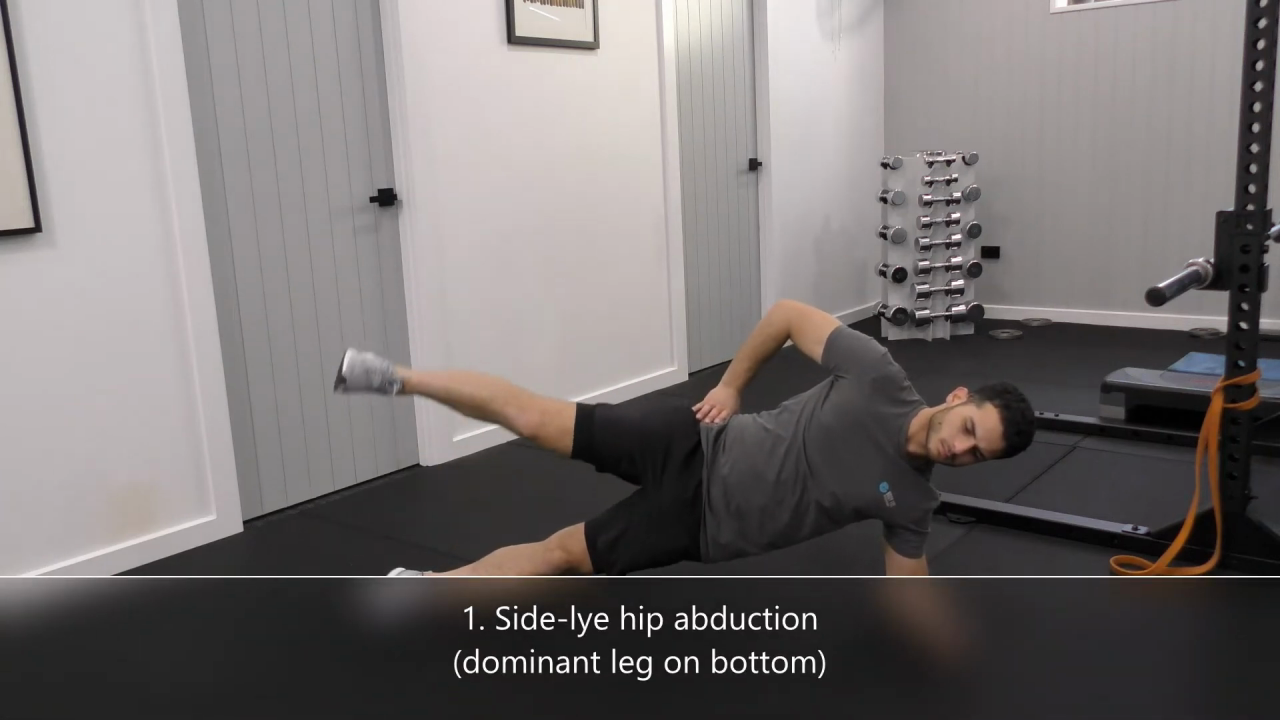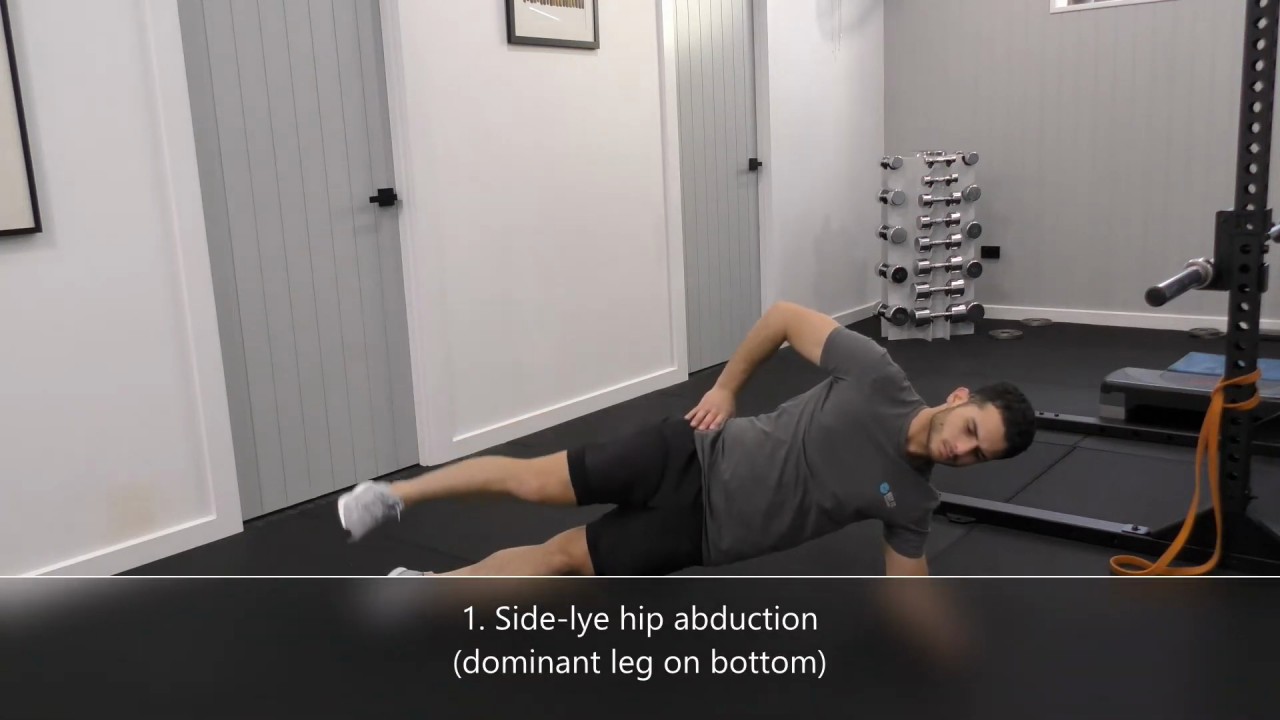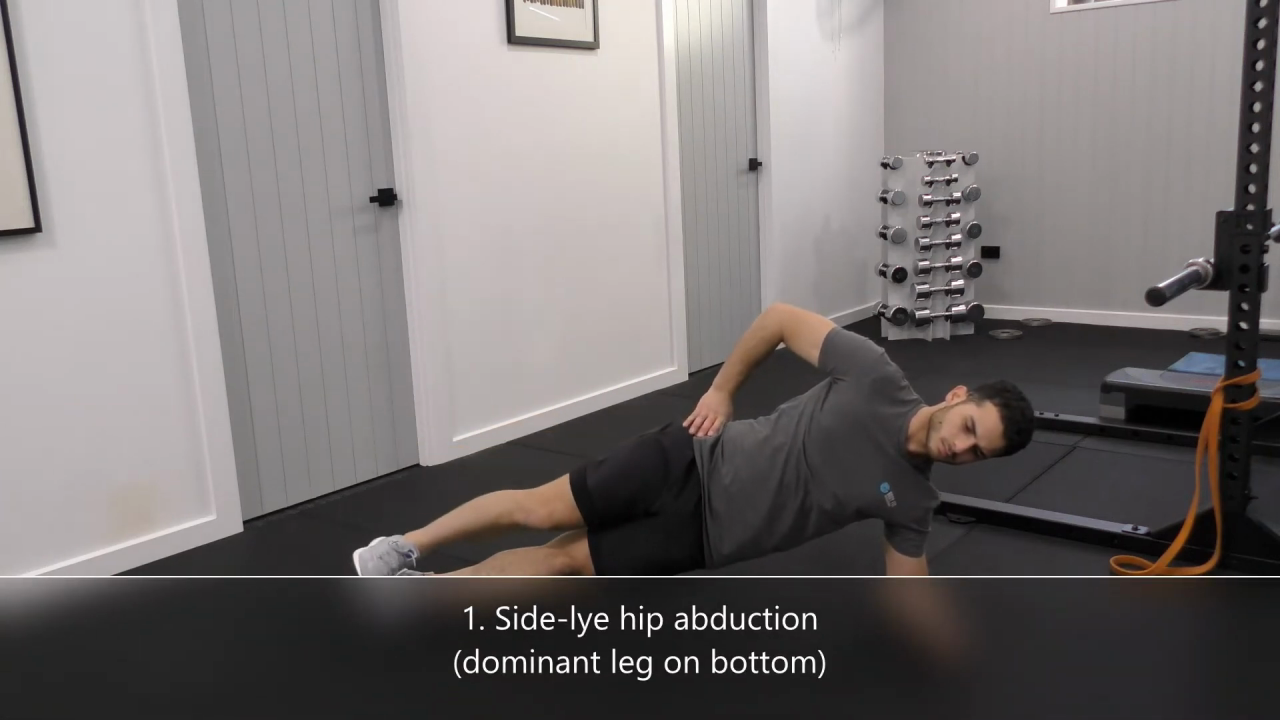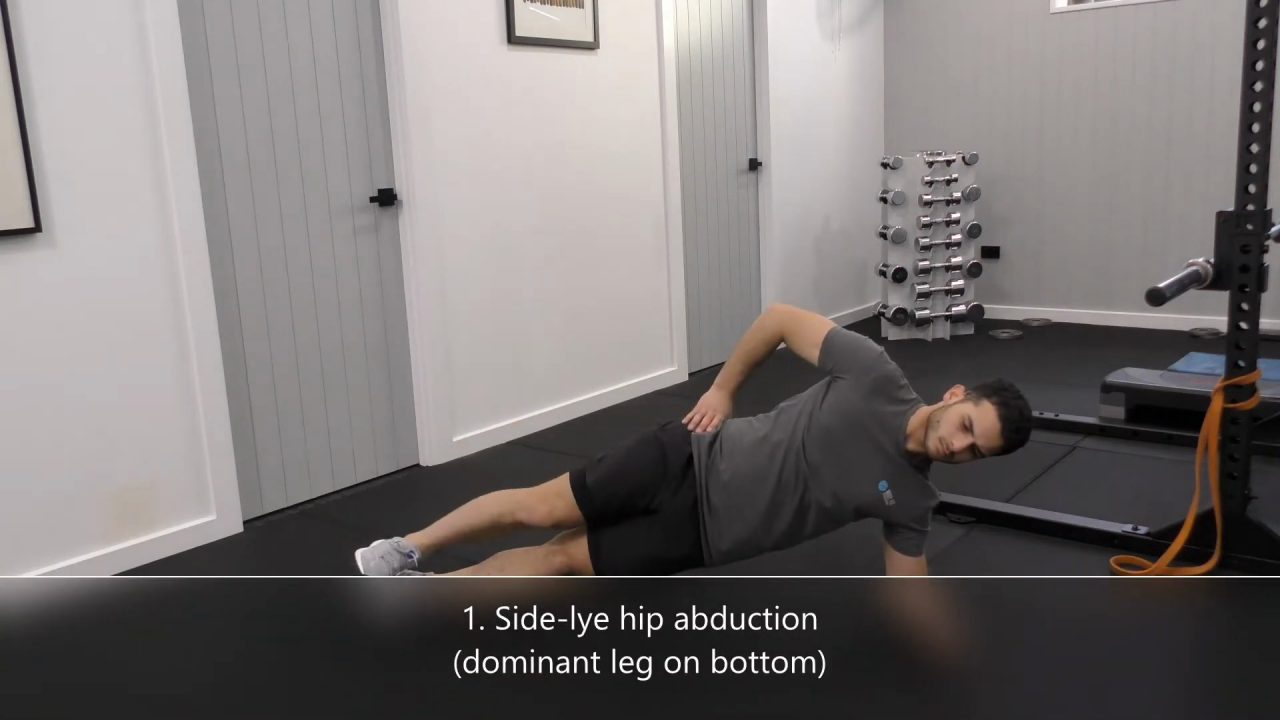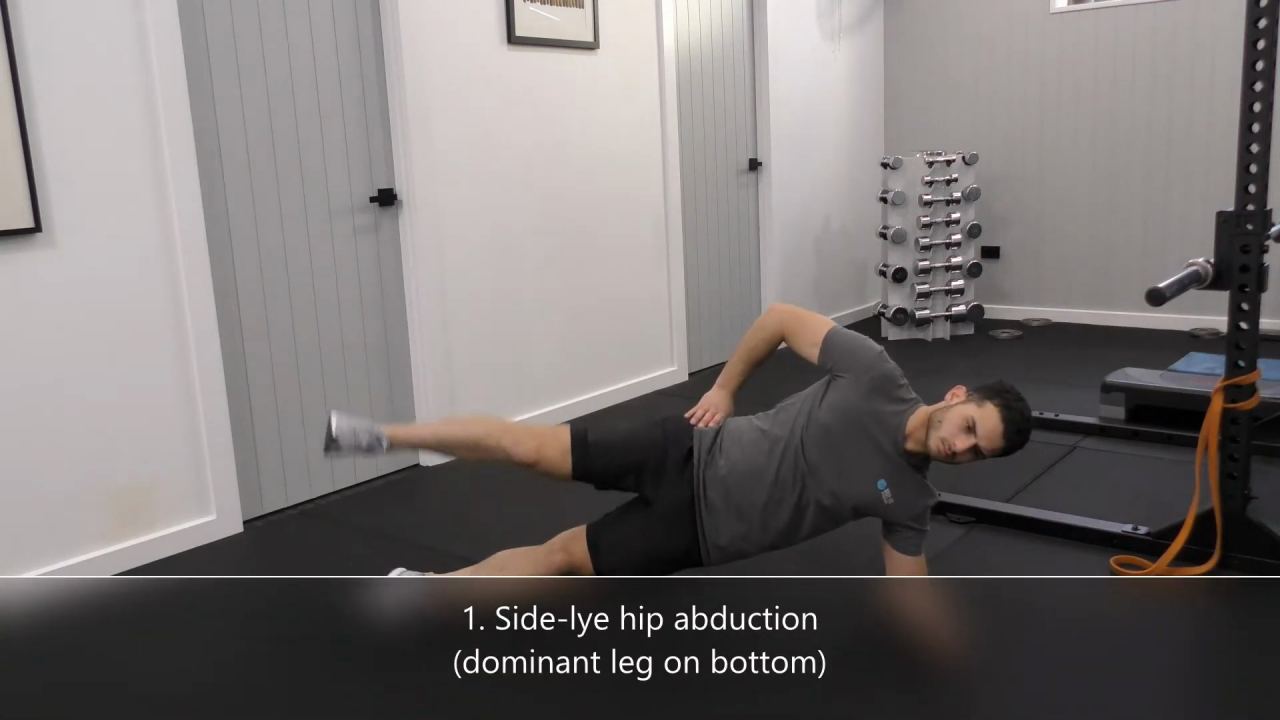
dt=0.4s
person 1, frame 1
left shoulder: (911, 499)
right shoulder: (878, 374)
left elbow: (906, 587)
right elbow: (789, 312)
right wrist: (731, 384)
left hip: (702, 522)
right hip: (696, 447)
left knee: (561, 552)
right knee: (535, 418)
right ankle: (396, 379)
person 1, frame 2
left shoulder: (912, 500)
right shoulder: (877, 375)
left elbow: (907, 586)
right elbow: (786, 315)
right wrist: (725, 387)
left hip: (705, 530)
right hip: (697, 458)
left knee: (565, 555)
right knee: (535, 479)
right ankle: (395, 496)
person 1, frame 3
left shoulder: (912, 499)
right shoulder: (875, 374)
left elbow: (907, 586)
right elbow: (781, 317)
right wrist: (721, 390)
left hip: (705, 536)
right hip: (696, 463)
left knee: (565, 559)
right knee: (542, 510)
right ankle: (407, 549)
person 1, frame 4
left shoulder: (911, 498)
right shoulder: (875, 375)
left elbow: (907, 585)
right elbow: (780, 317)
right wrist: (722, 389)
left hip: (704, 531)
right hip: (694, 460)
left knee: (564, 558)
right knee: (542, 508)
right ankle: (409, 549)
person 1, frame 5
left shoulder: (910, 497)
right shoulder: (876, 373)
left elbow: (907, 587)
right elbow: (782, 317)
right wrist: (724, 387)
left hip: (702, 529)
right hip: (694, 454)
left knee: (563, 555)
right knee: (531, 446)
right ankle: (387, 435)
